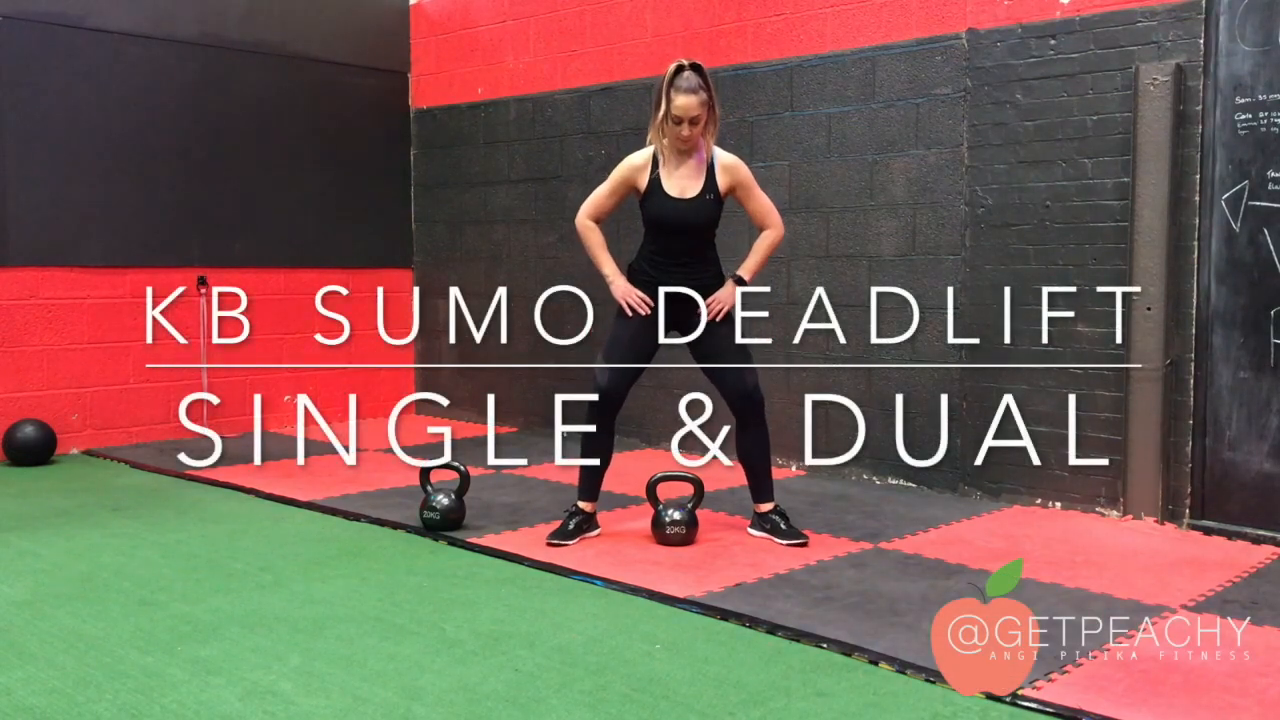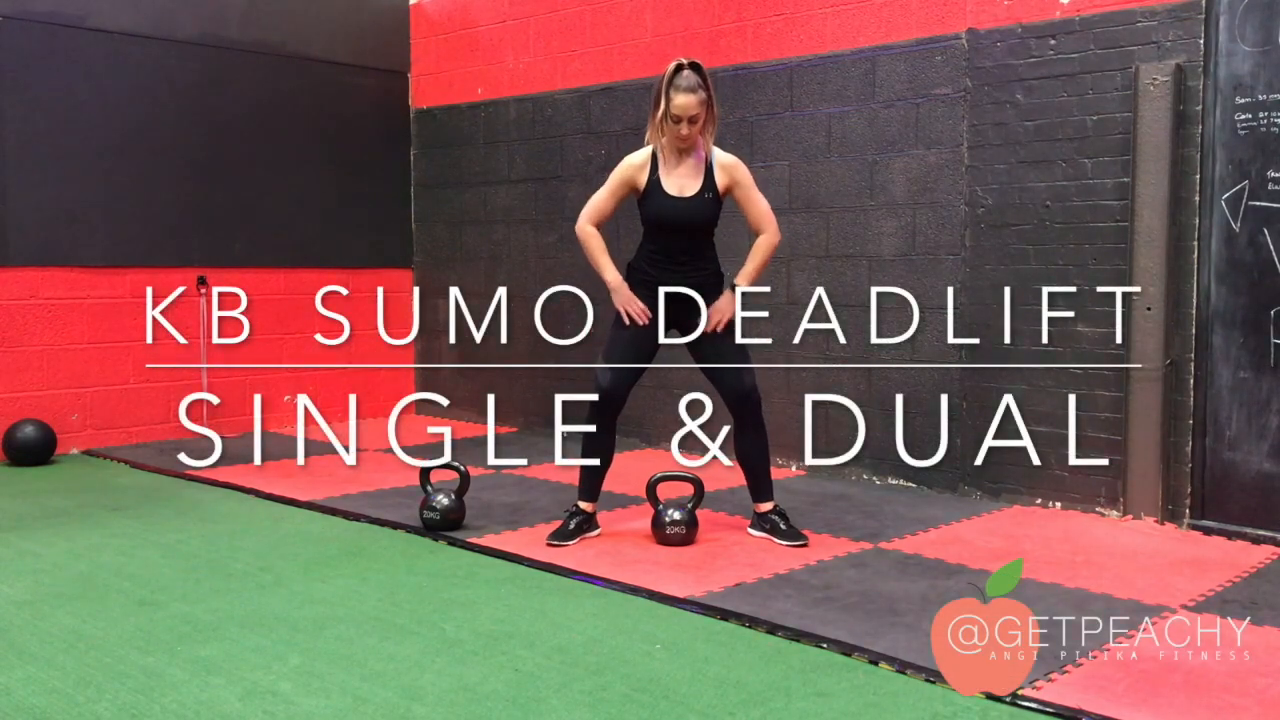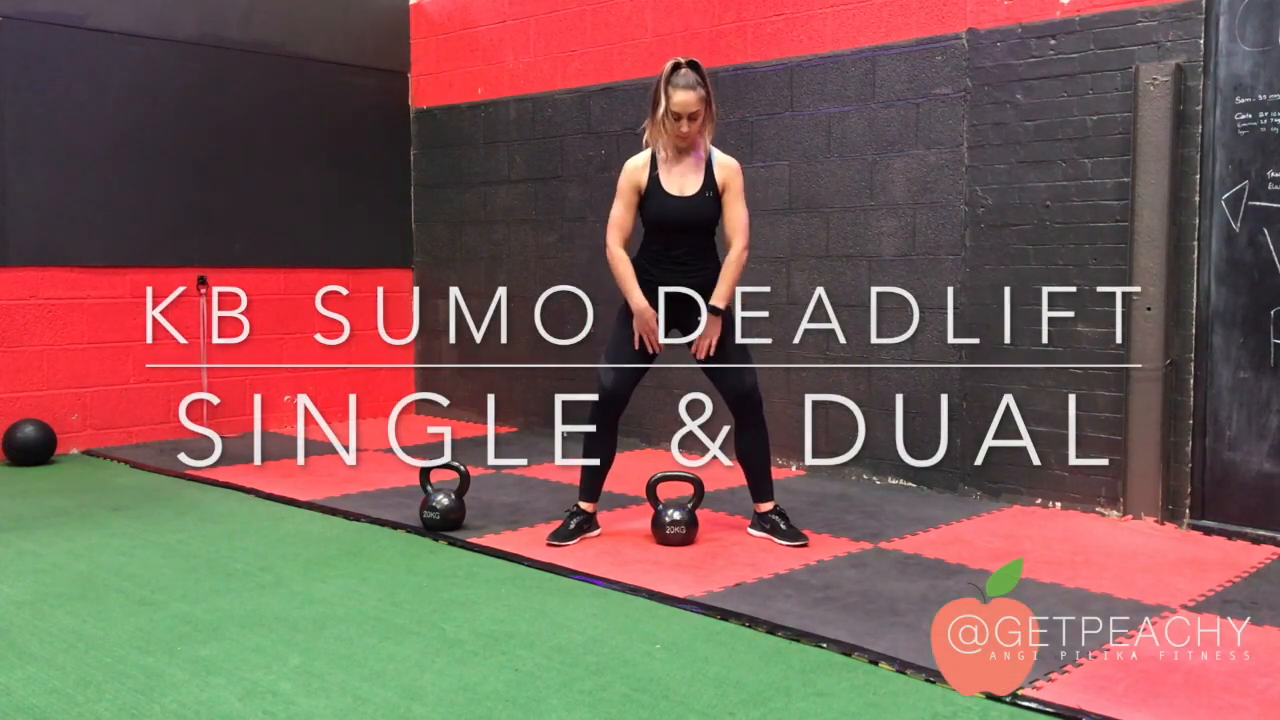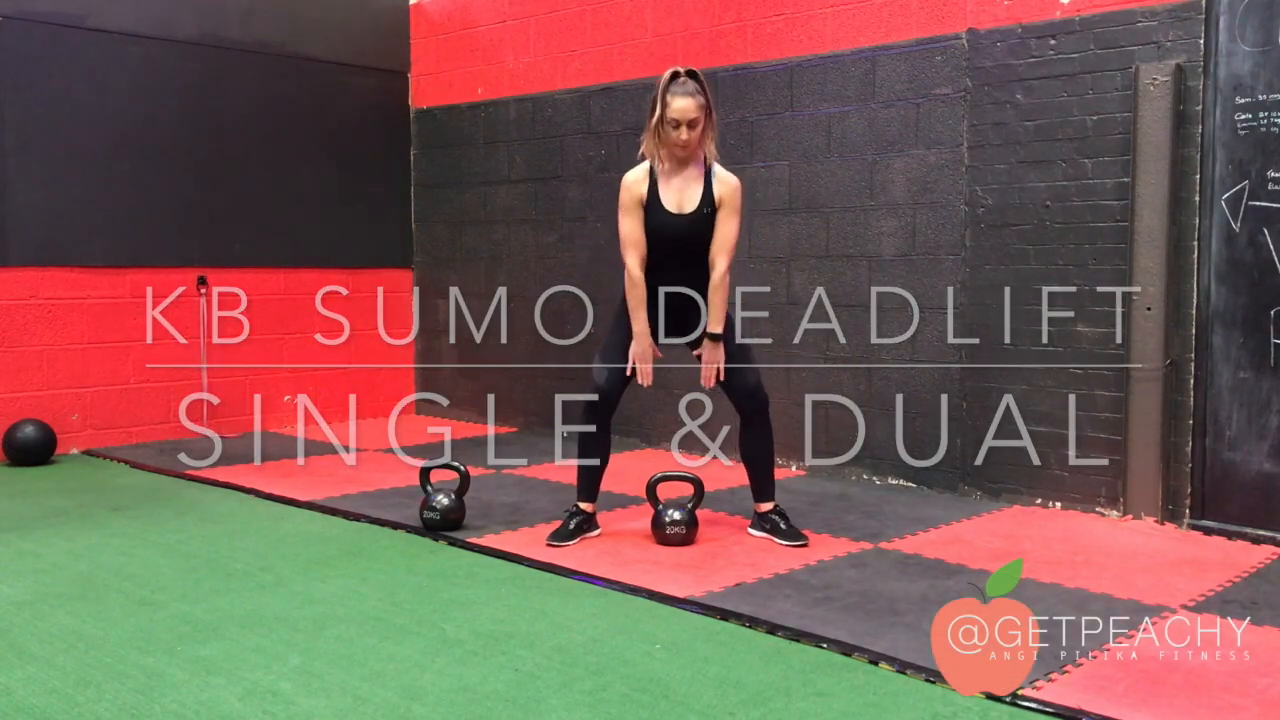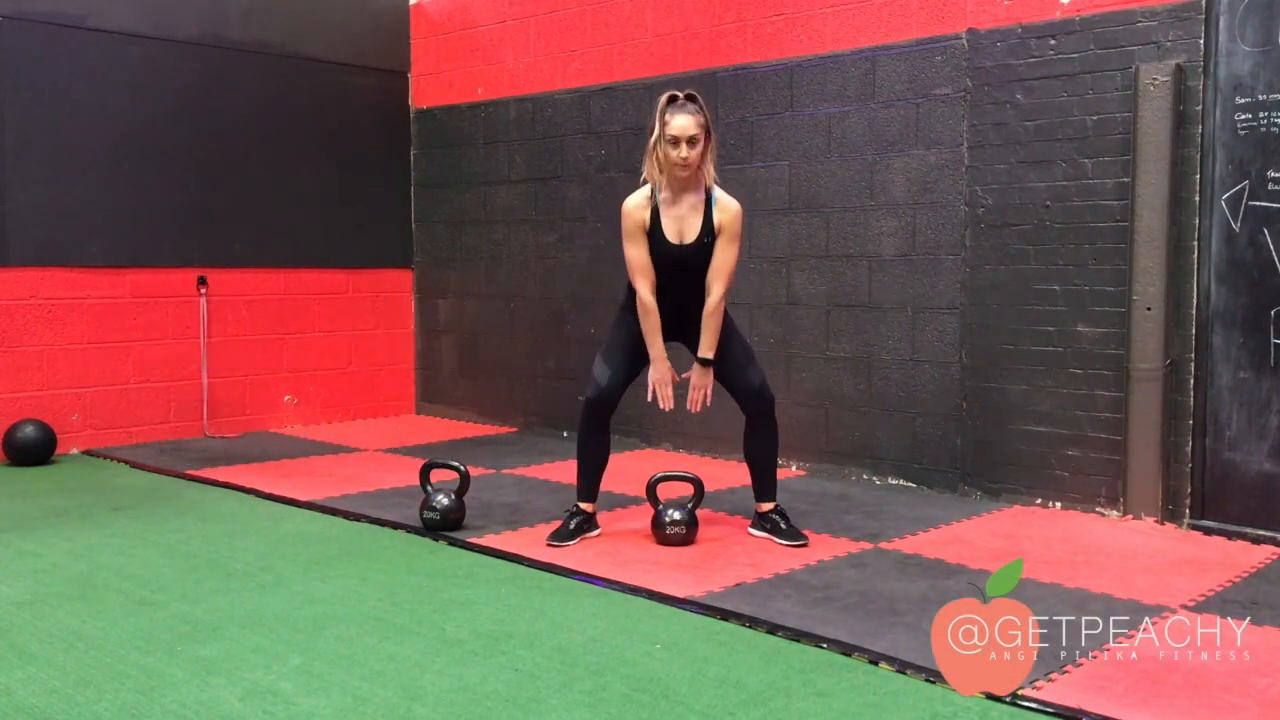
dt=0.4s
person 1, frame 1
left shoulder: (728, 167)
right shoulder: (640, 165)
left elbow: (773, 228)
right elbow: (586, 219)
left wrist: (737, 282)
right wrist: (615, 279)
left hip: (705, 298)
right hip: (647, 295)
left knee: (748, 397)
right knee: (605, 394)
left ankle: (766, 512)
right ankle: (583, 512)
person 1, frame 2
left shoulder: (727, 167)
right shoulder: (637, 165)
left elbow: (768, 233)
right elbow: (587, 225)
left wrist: (735, 291)
right wrist: (616, 285)
left hip: (705, 298)
right hip: (645, 296)
left knee: (745, 398)
right knee: (606, 396)
left ankle: (766, 512)
right ankle: (584, 512)
person 1, frame 3
left shoulder: (725, 168)
right shoulder: (638, 168)
left elbow: (738, 245)
right elbow: (615, 244)
left wrist: (717, 311)
right wrist: (638, 306)
left hip: (705, 298)
right hip: (648, 297)
left knee: (747, 400)
right knee: (608, 398)
left ankle: (766, 512)
right ankle: (584, 512)
person 1, frame 4
left shoulder: (725, 184)
right shoulder: (636, 181)
left elbow: (720, 267)
right elbow: (634, 265)
left wrist: (714, 337)
right wrist: (640, 336)
left hip: (702, 306)
right hip: (647, 303)
left knee: (753, 399)
right knee: (599, 397)
left ankle: (766, 513)
right ankle: (583, 513)
person 1, frame 5
left shoulder: (727, 210)
right shoulder: (636, 207)
left elbow: (715, 293)
right elbow: (645, 293)
left wrist: (705, 362)
right wrist: (658, 361)
left hip: (702, 316)
right hip: (645, 316)
left knee: (760, 400)
right knee: (597, 399)
left ankle: (767, 512)
right ankle: (583, 512)
